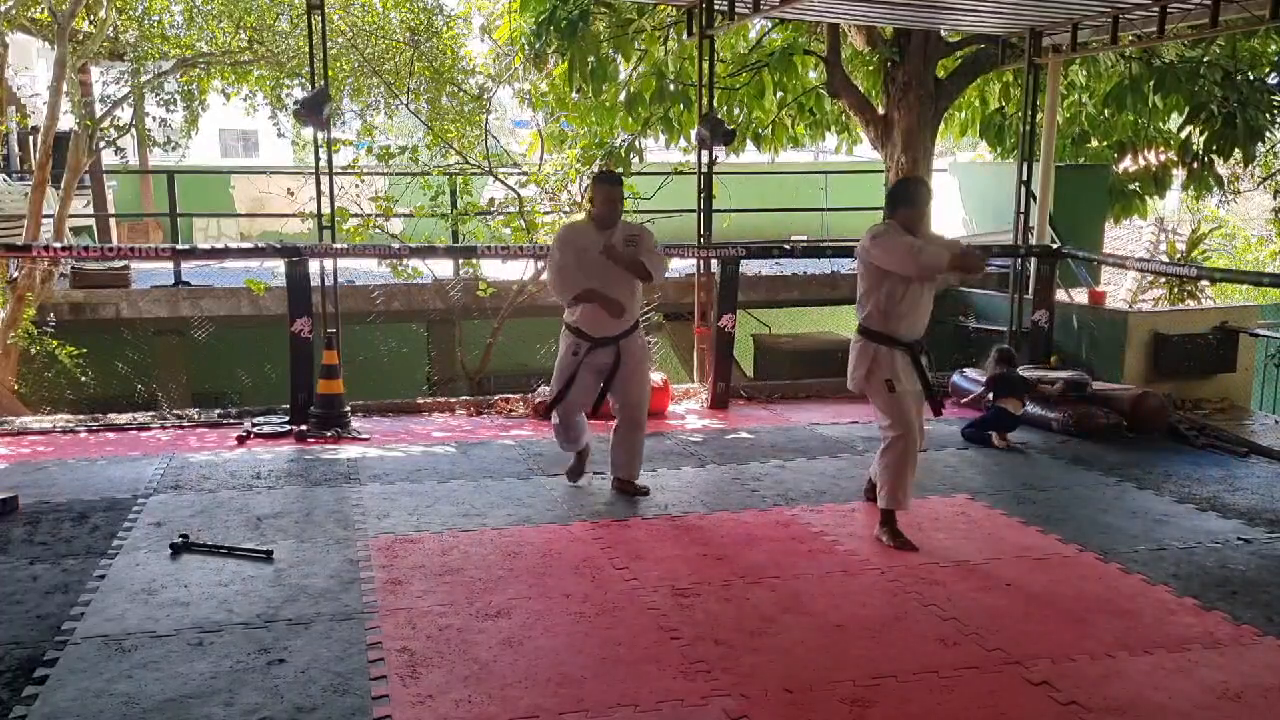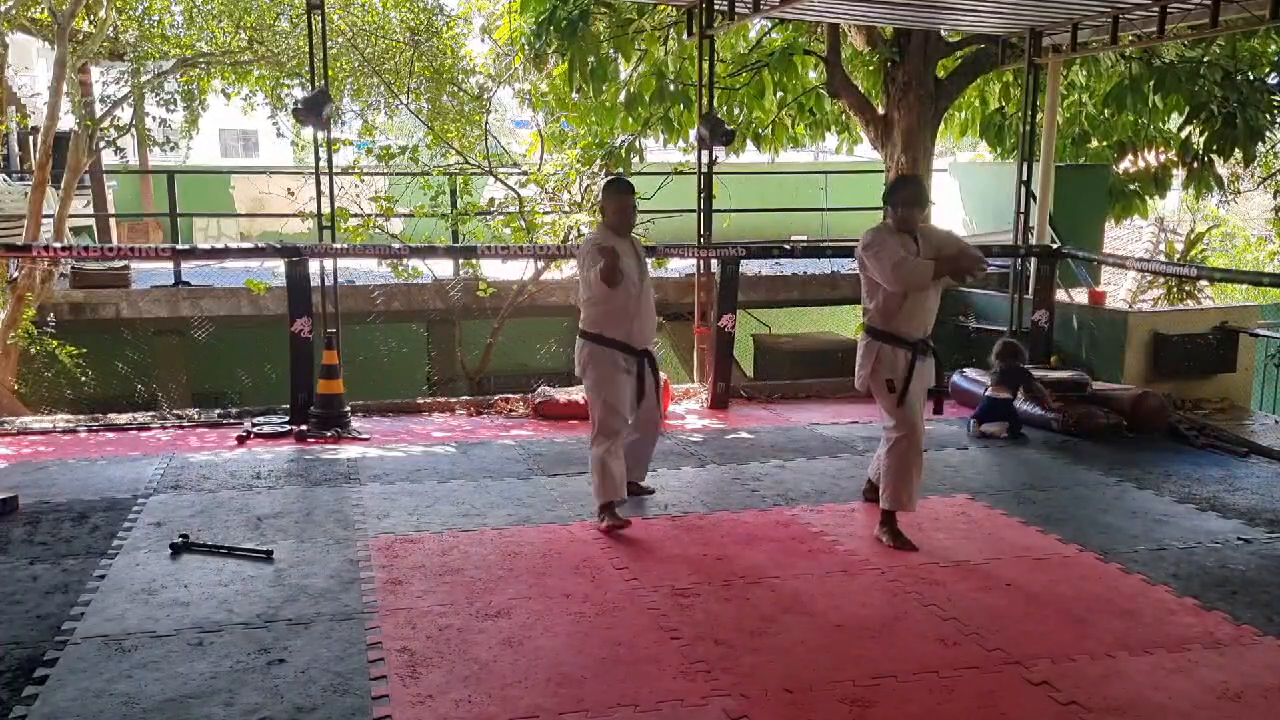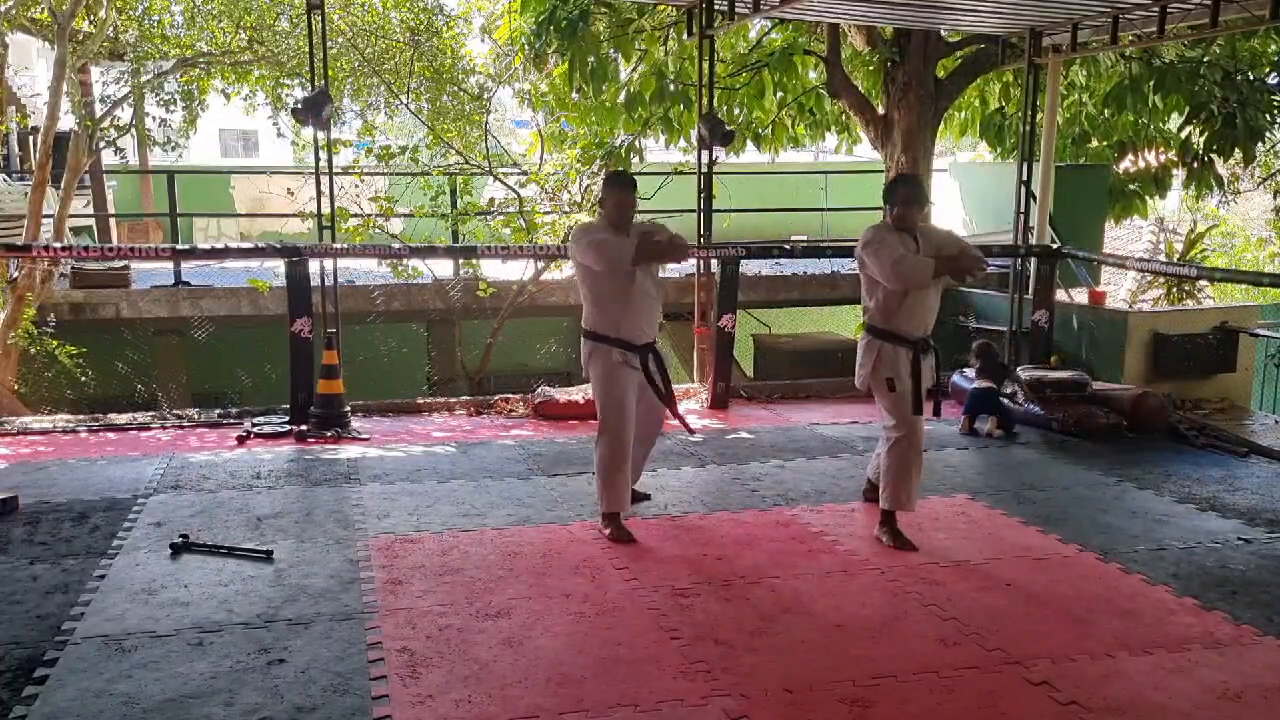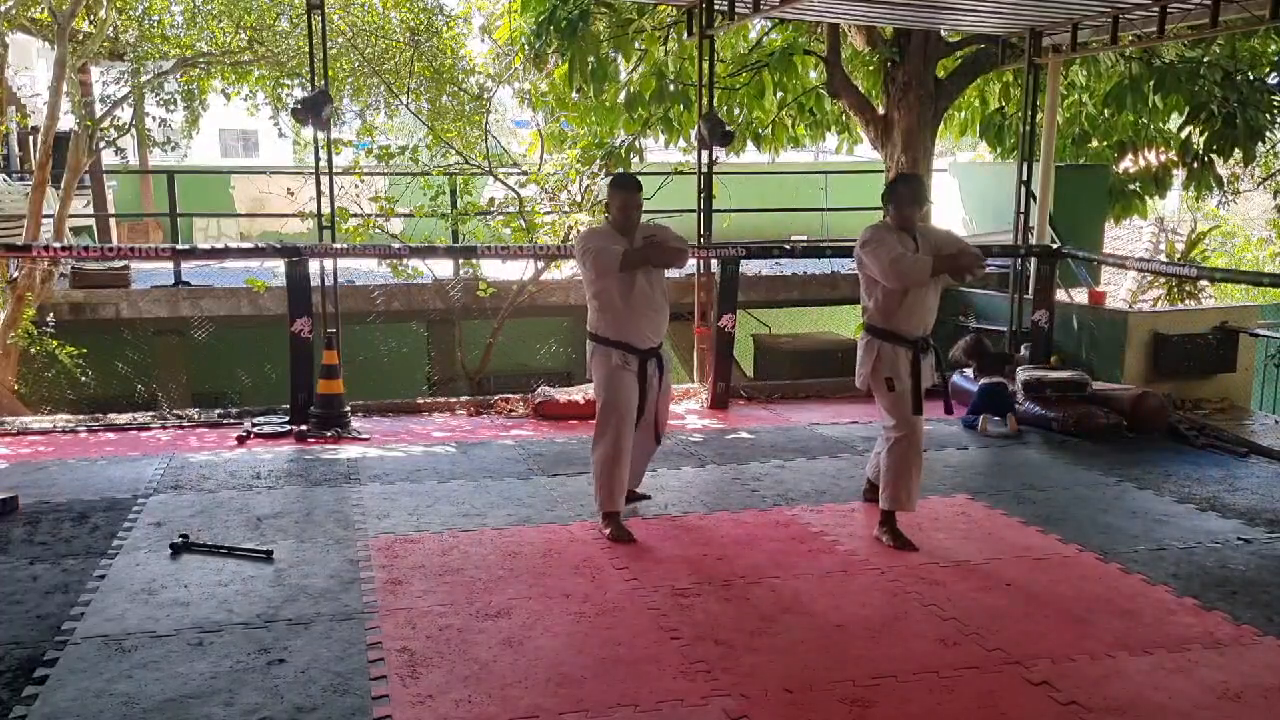
dt=0.3s
person 1, frame 1
left shoulder: (923, 238)
right shoulder: (879, 238)
left elbow: (970, 258)
right elbow: (917, 259)
left wrist: (964, 260)
right wrist: (959, 259)
left hip: (908, 353)
right hip: (880, 353)
left knee: (911, 431)
right knee: (902, 432)
left ankle: (875, 487)
right ankle: (887, 523)
person 1, frame 2
left shoulder: (932, 237)
right shoulder: (876, 240)
left elbow: (975, 260)
right elbow: (901, 274)
left wrist: (952, 265)
right wrist: (948, 265)
left hip: (917, 351)
right hip: (886, 351)
left knee: (906, 428)
right knee: (906, 433)
left ankle: (874, 486)
right ankle: (887, 522)
person 1, frame 3
left shoulder: (931, 236)
right shoulder: (875, 238)
left elbow: (974, 259)
right elbow: (901, 271)
left wrist: (956, 265)
right wrist: (949, 264)
left hip: (916, 350)
right hip: (886, 350)
left knee: (900, 425)
right knee: (906, 432)
left ankle: (874, 485)
right ankle: (887, 522)
person 1, frame 4
left shoulder: (929, 235)
right shoulder: (874, 238)
left elbow: (973, 258)
right elbow: (899, 269)
left wrist: (952, 264)
right wrist: (948, 263)
left hip: (916, 349)
right hip: (886, 349)
left knee: (899, 425)
right knee: (906, 432)
left ankle: (874, 485)
right ankle: (887, 522)
person 2, frame 1
left shoulder: (637, 234)
right shoulder: (569, 236)
left elbow: (655, 270)
right elbow: (561, 284)
left wrist: (621, 258)
right wrist: (601, 301)
left hip: (626, 341)
right hip: (580, 341)
left knee: (633, 412)
right knee: (566, 405)
left ankle: (624, 475)
right ankle: (579, 448)
person 2, frame 2
left shoulder: (633, 245)
right shoulder: (596, 246)
right elbow: (606, 282)
right wrist: (610, 263)
left hip: (638, 351)
right hip: (603, 351)
left knee: (648, 420)
right knee: (609, 426)
left ankle: (630, 477)
right ankle: (608, 508)
person 2, frame 3
left shoulder: (647, 232)
right shoulder: (586, 235)
left elbow: (681, 249)
right elbow: (613, 254)
left wrist: (659, 248)
right wrist: (650, 250)
left hip: (645, 349)
right hip: (608, 350)
left knee: (650, 421)
right knee: (617, 428)
left ankle: (625, 486)
right ankle: (611, 514)
person 2, frame 4
left shoulder: (655, 234)
right shoulder: (592, 239)
left elbow: (680, 254)
right elbow: (603, 262)
left wrist: (644, 254)
right wrist: (648, 253)
left hip: (651, 353)
right hip: (613, 353)
left knee: (650, 428)
right knee: (615, 430)
left ankle: (624, 486)
right ankle: (610, 514)
